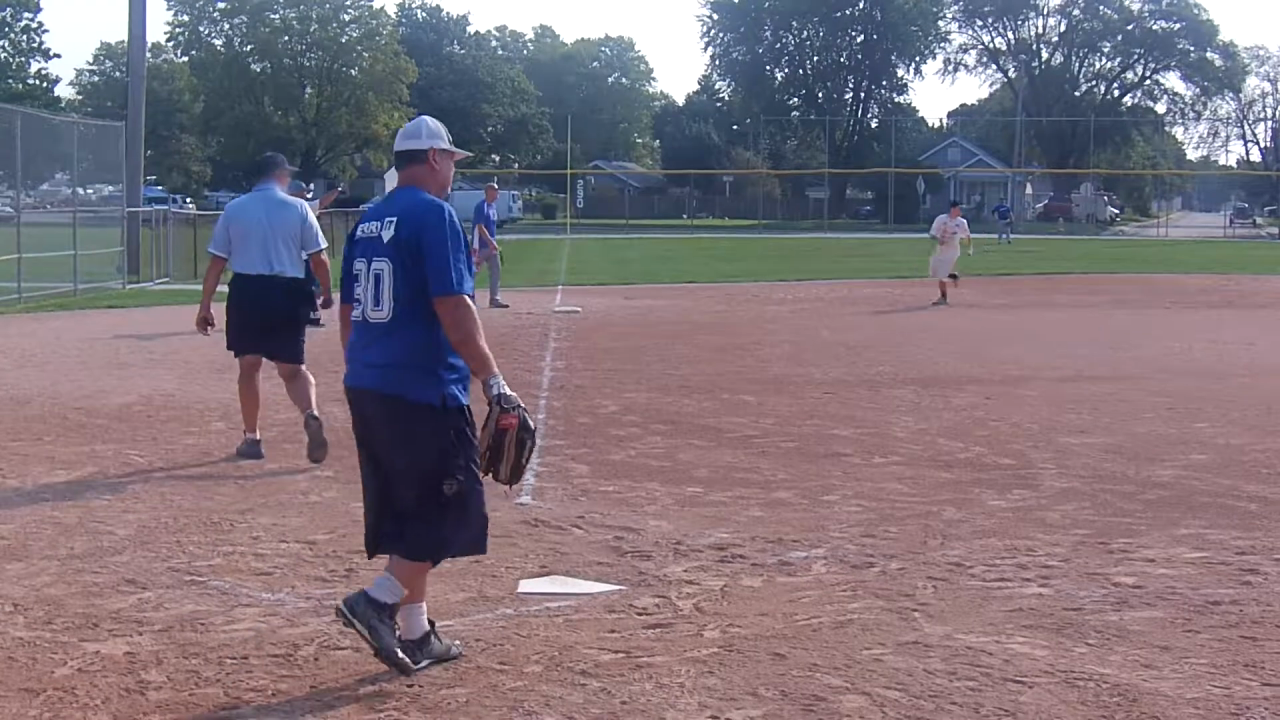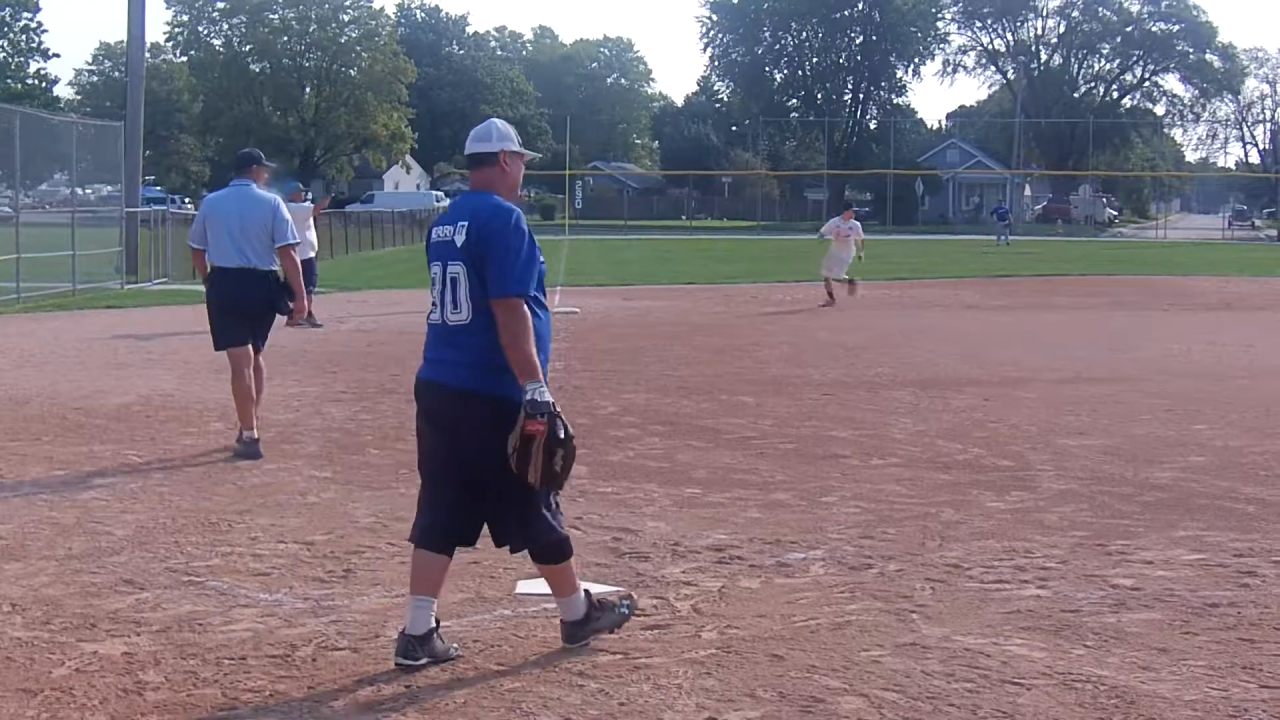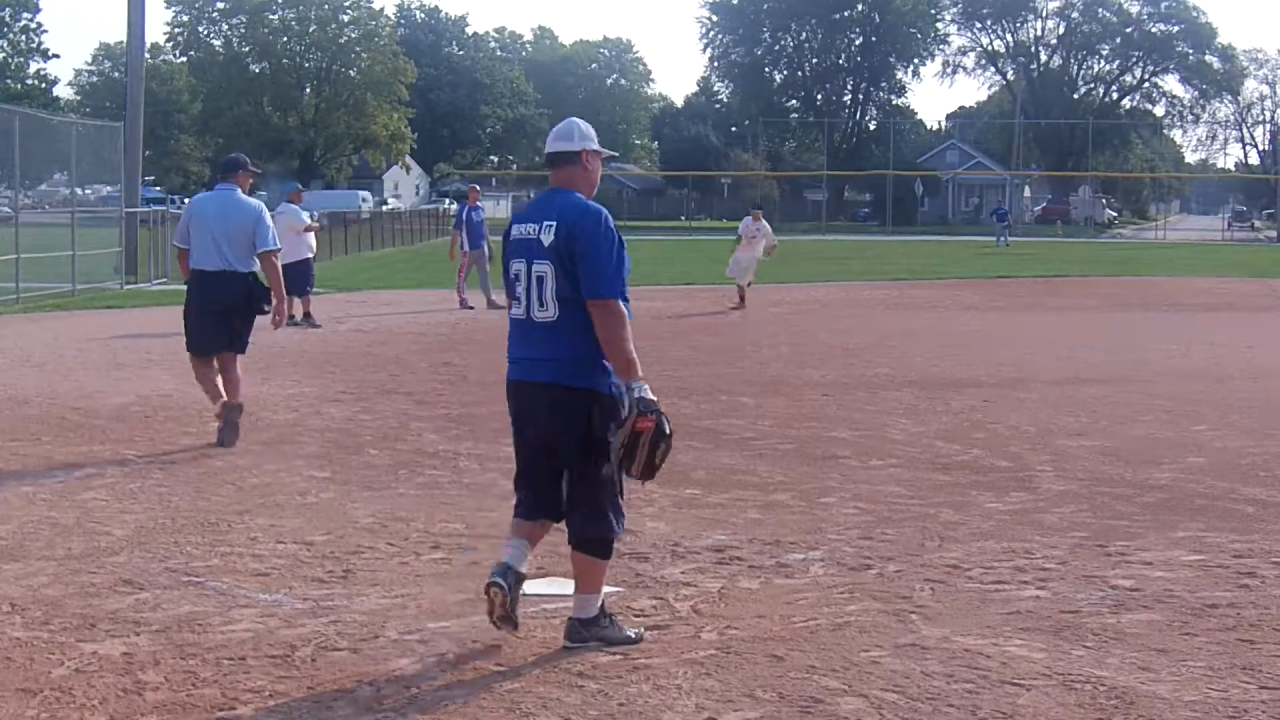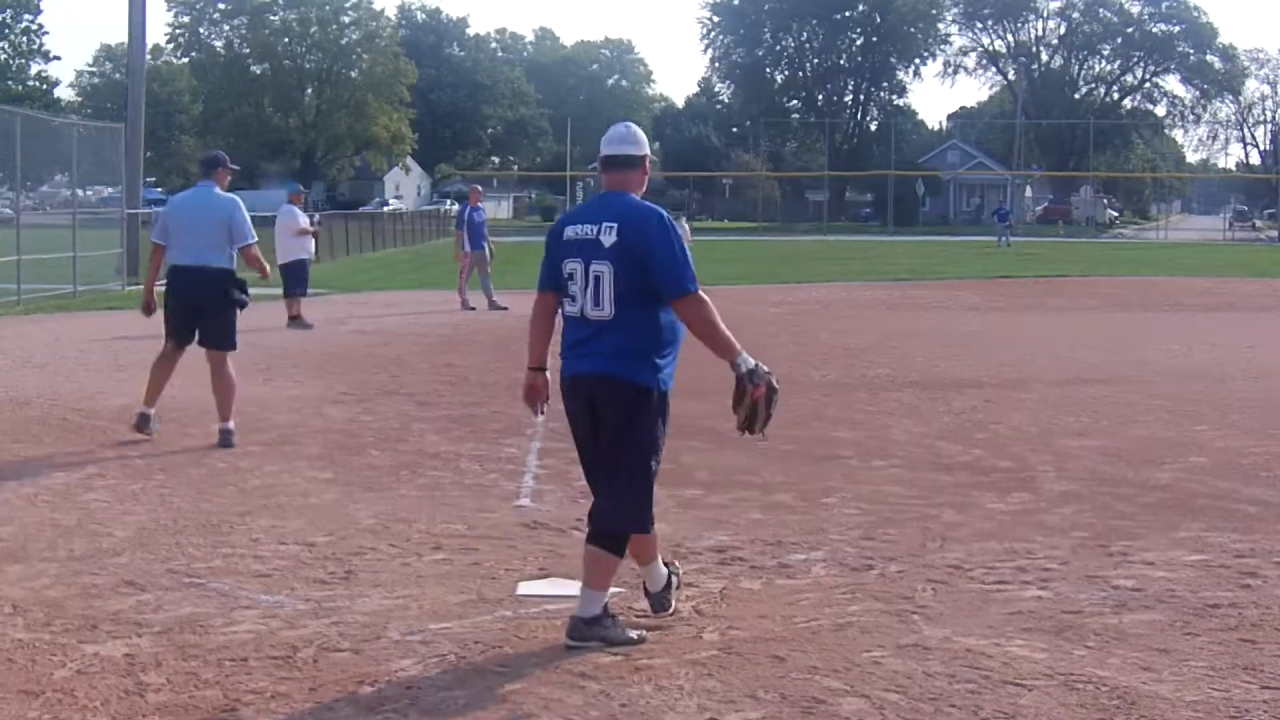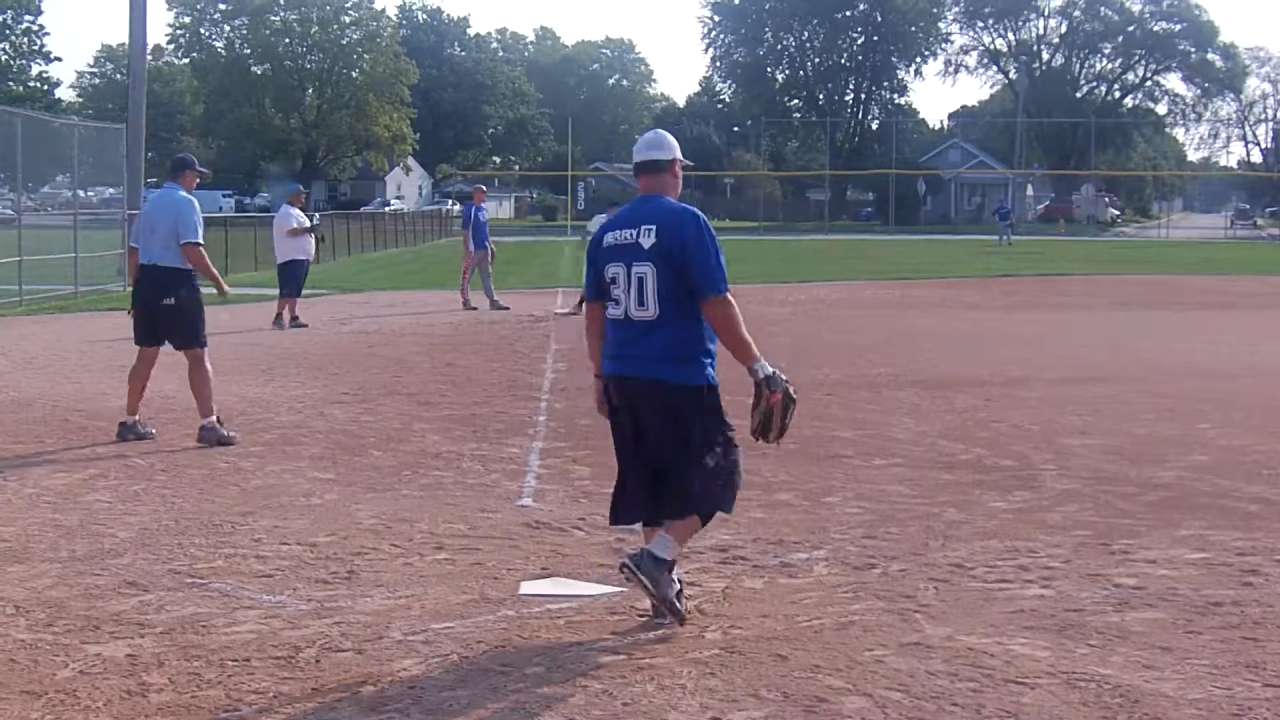
dt=0.3s
person 1, frame 1
left shoulder: (367, 222)
right shoulder: (435, 215)
left elbow: (348, 311)
right elbow: (453, 307)
right wrist: (493, 381)
left hip: (366, 386)
right hip: (423, 393)
left knee: (399, 514)
right knee: (451, 515)
left ankle: (411, 632)
right ankle: (375, 602)
person 1, frame 2
left shoulder: (444, 222)
right shoulder: (503, 218)
right elbow: (510, 310)
right wrist: (536, 387)
left hip: (438, 386)
right hip: (494, 392)
left knee: (441, 510)
right knee: (530, 508)
left ankle: (417, 631)
right ankle: (576, 612)
person 1, frame 3
left shoulder: (521, 221)
right shoulder: (589, 218)
right elbow: (605, 311)
right wrist: (638, 384)
left hip: (525, 379)
right hip: (582, 385)
left knee: (538, 489)
right knee: (593, 499)
left ankle: (508, 572)
right ankle: (586, 617)
person 1, frame 4
left shoulder: (567, 224)
right shoulder: (650, 221)
left elbow: (545, 303)
right elbow: (689, 304)
left wrist: (536, 369)
right wrist: (739, 359)
left hip: (579, 378)
right hip: (634, 379)
left knee: (619, 486)
right knee: (622, 494)
left ankle: (656, 582)
right ankle: (589, 615)
person 1, frame 5
left shoulder: (607, 230)
right shoulder: (687, 222)
left elbow: (595, 312)
right elbow: (717, 306)
left wrist: (601, 374)
right wrist: (757, 366)
left hip: (623, 378)
right hip: (681, 380)
left knee: (649, 484)
right knee: (711, 478)
left ankle: (664, 591)
right ankle: (655, 558)
person 2, frame 1
left shoulder: (234, 209)
right shoulder: (297, 208)
left elbow: (217, 261)
right elbow: (318, 259)
left wrist: (205, 306)
right wrist: (326, 293)
left hip: (246, 293)
right hip: (287, 294)
left knee: (249, 367)
right knee: (292, 367)
left ankle: (252, 438)
right ankle: (311, 417)
person 2, frame 2
left shoulder: (211, 203)
right shoulder: (272, 203)
left elbow: (198, 252)
right elbow: (287, 254)
left wrist: (210, 281)
right wrist: (299, 295)
left hip: (225, 285)
right hip: (262, 286)
left knee: (241, 362)
right knee: (255, 355)
left ankle: (250, 436)
right ankle: (248, 427)
person 2, frame 3
left shoulder: (195, 205)
right shoulder: (255, 209)
left elbow: (183, 253)
right elbow: (269, 259)
right wrist: (279, 300)
left hip: (204, 287)
right hip: (241, 289)
left knee: (202, 358)
right knee: (229, 359)
left ankle: (225, 403)
right ankle: (227, 426)
person 2, frame 4
left shoulder: (175, 203)
right shoulder: (231, 203)
left elbow: (158, 250)
right elbow: (248, 251)
left wrist: (148, 292)
right wrist: (264, 268)
left hip: (181, 282)
right hip: (217, 285)
left knee: (171, 350)
right knee: (219, 359)
left ankle: (146, 413)
right ankle: (226, 428)
person 2, frame 5
left shoulder: (149, 204)
right shoulder: (186, 203)
left elbow: (134, 252)
right elbow: (192, 251)
left wrist: (137, 292)
right wrist: (218, 282)
left hip: (146, 282)
right hip: (176, 284)
left knee: (146, 355)
right knee: (196, 354)
left ankle: (130, 422)
right ankle: (210, 423)
